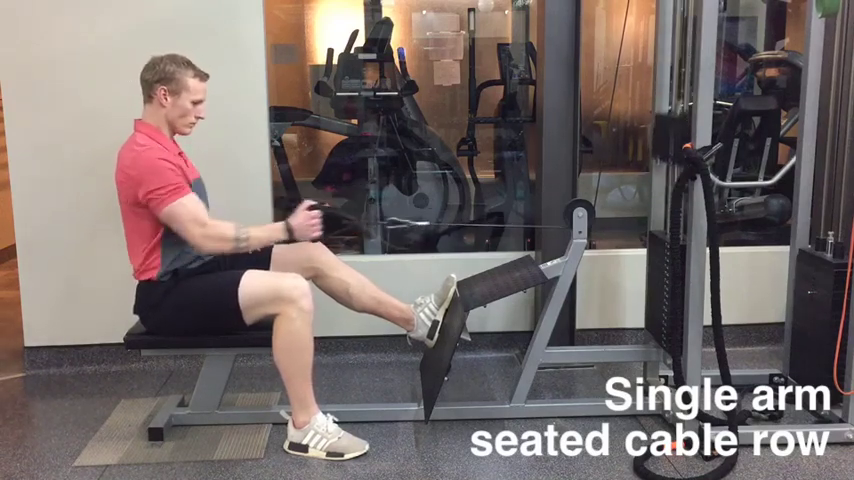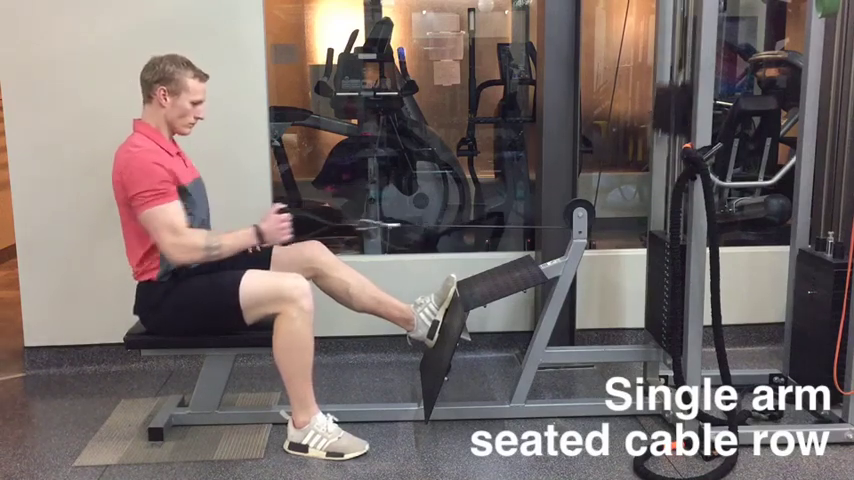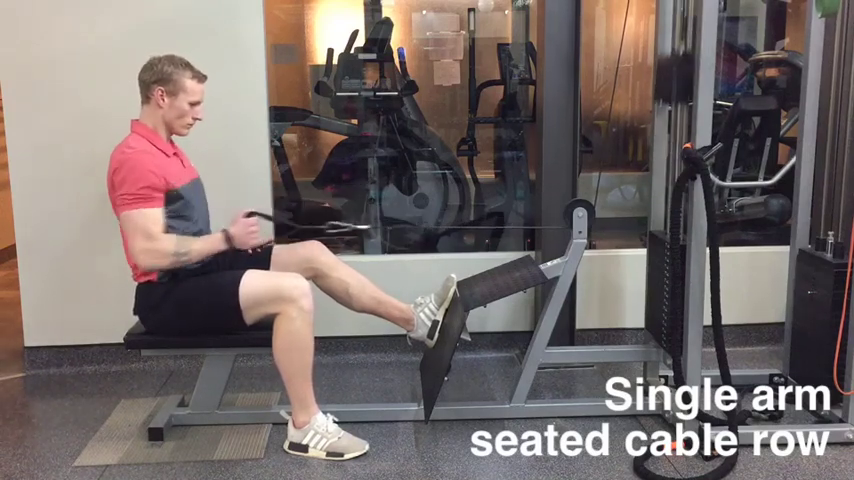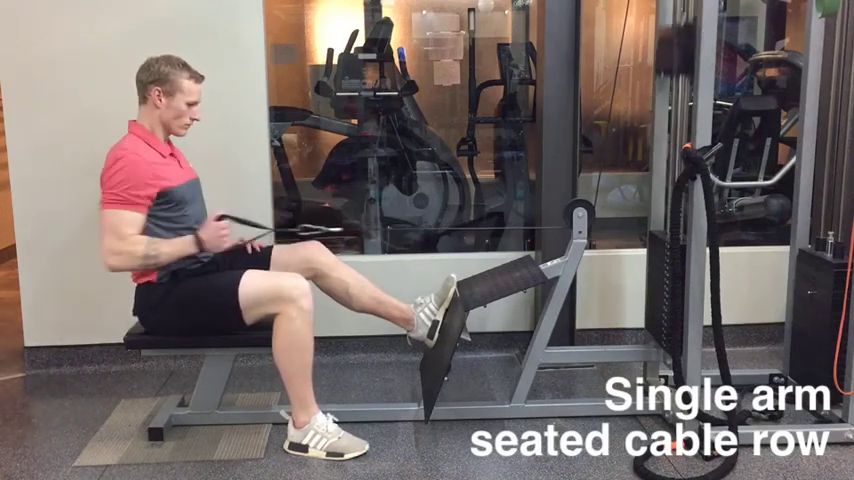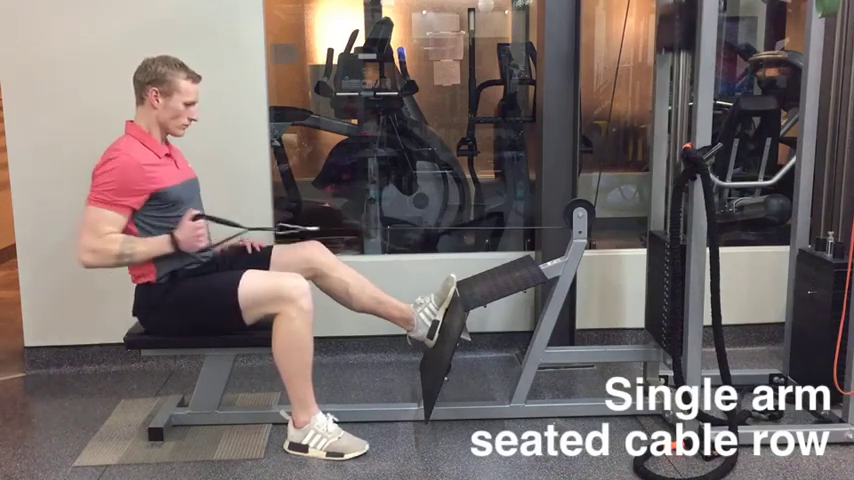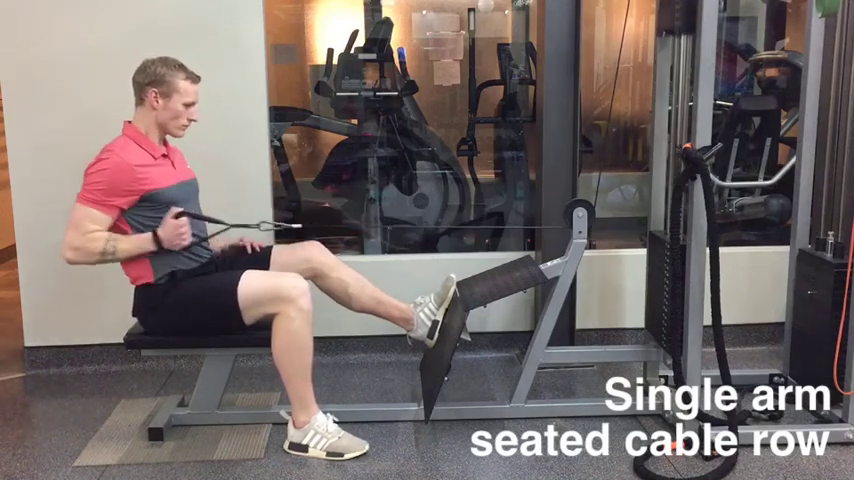
dt=0.1s
person 1, frame 1
left shoulder: (162, 147)
right shoulder: (146, 156)
right elbow: (207, 235)
left wrist: (247, 241)
right wrist: (287, 229)
left hip: (194, 271)
right hip: (169, 293)
left knee: (312, 255)
right knee: (292, 292)
left ankle: (416, 320)
right ankle: (306, 427)
person 1, frame 2
left shoulder: (162, 147)
right shoulder: (141, 157)
right elbow: (180, 248)
left wrist: (243, 240)
right wrist: (256, 233)
left hip: (193, 274)
right hip: (169, 294)
left knee: (312, 254)
right knee: (293, 292)
left ankle: (416, 321)
right ankle: (306, 426)
person 1, frame 3
left shoulder: (165, 149)
right shoulder: (136, 158)
right elbow: (147, 254)
left wrist: (229, 241)
right wrist: (226, 239)
left hip: (201, 269)
right hip: (169, 295)
left knee: (312, 254)
right knee: (293, 291)
left ankle: (416, 320)
right ankle: (306, 427)
person 1, frame 4
left shoulder: (163, 149)
right shoulder: (130, 160)
right elbow: (118, 255)
left wrist: (224, 241)
right wrist: (199, 241)
left hip: (200, 269)
right hip: (168, 295)
left knee: (312, 254)
right knee: (293, 291)
left ankle: (415, 321)
right ankle: (306, 426)
person 1, frame 5
left shoulder: (166, 151)
right shoulder: (124, 161)
right elbow: (92, 250)
left wrist: (223, 244)
right wrist: (174, 242)
left hip: (202, 269)
right hip: (168, 294)
left knee: (312, 254)
right knee: (292, 291)
left ankle: (415, 321)
right ankle: (306, 426)
person 1, frame 6
left shoulder: (166, 152)
right shoulder: (117, 162)
right elbow: (76, 246)
left wrist: (221, 245)
right wrist: (157, 239)
left hip: (201, 266)
right hip: (167, 294)
left knee: (312, 254)
right knee: (291, 290)
left ankle: (415, 321)
right ankle: (305, 426)
